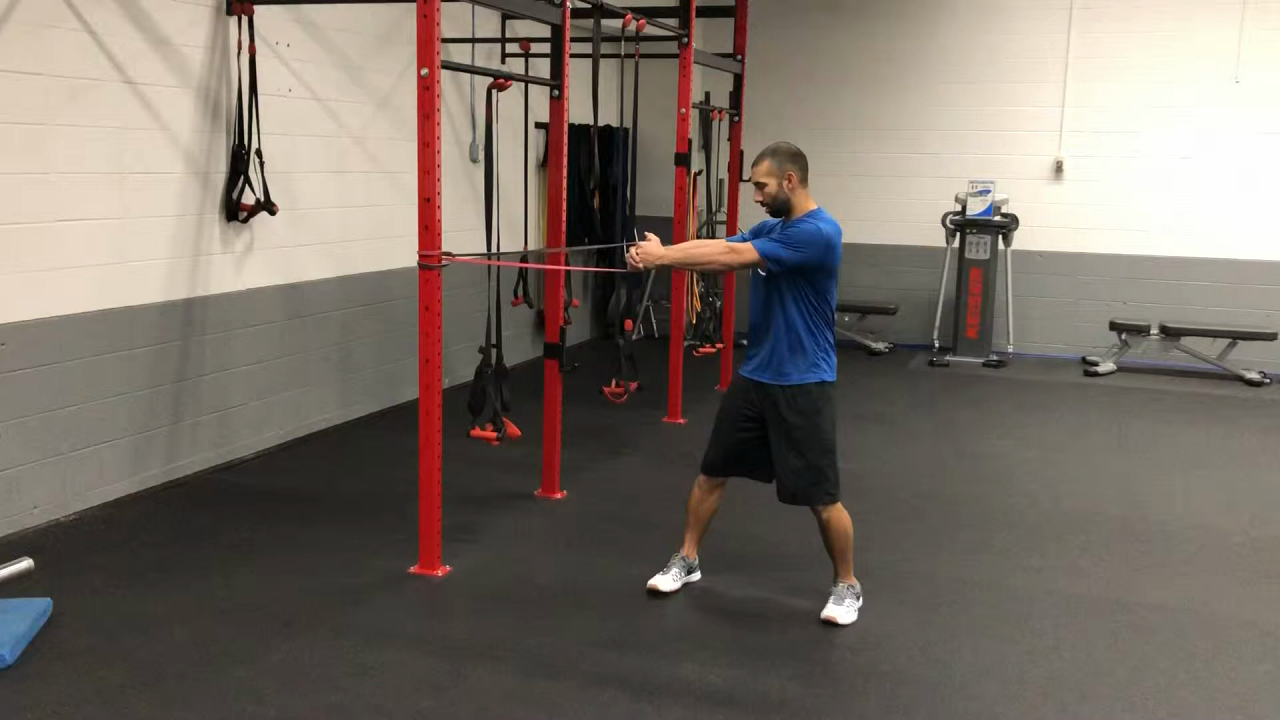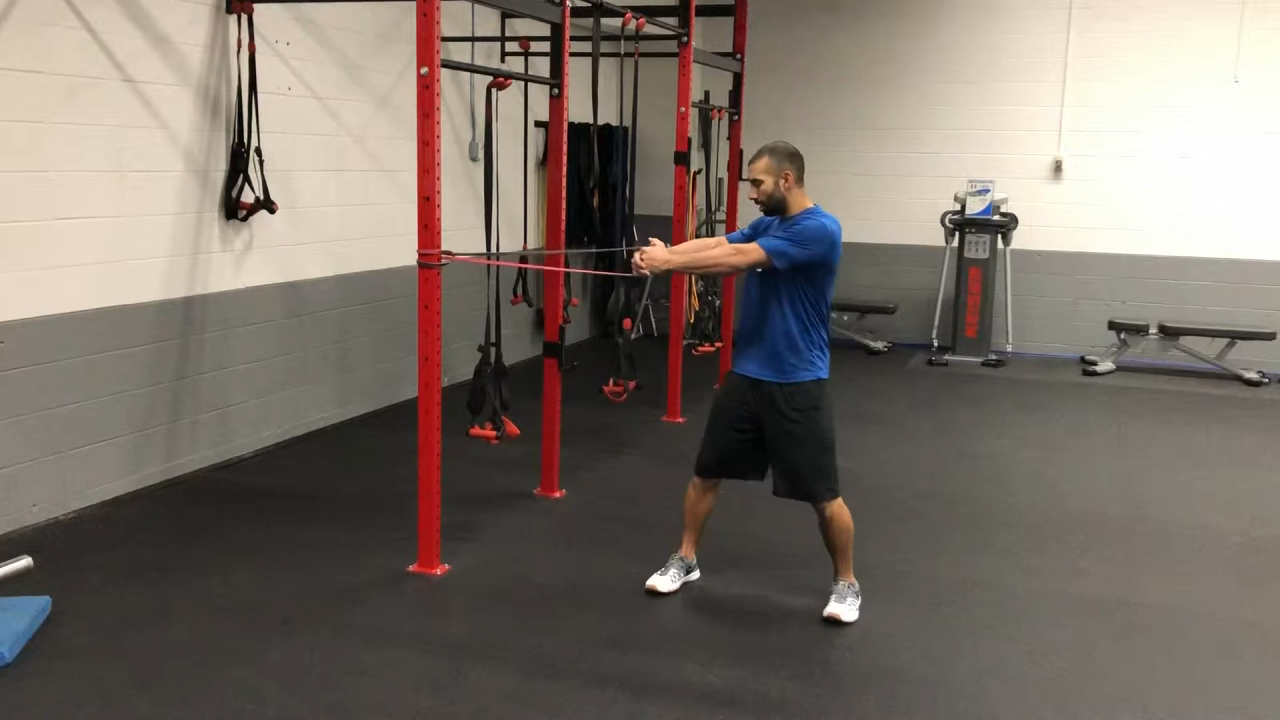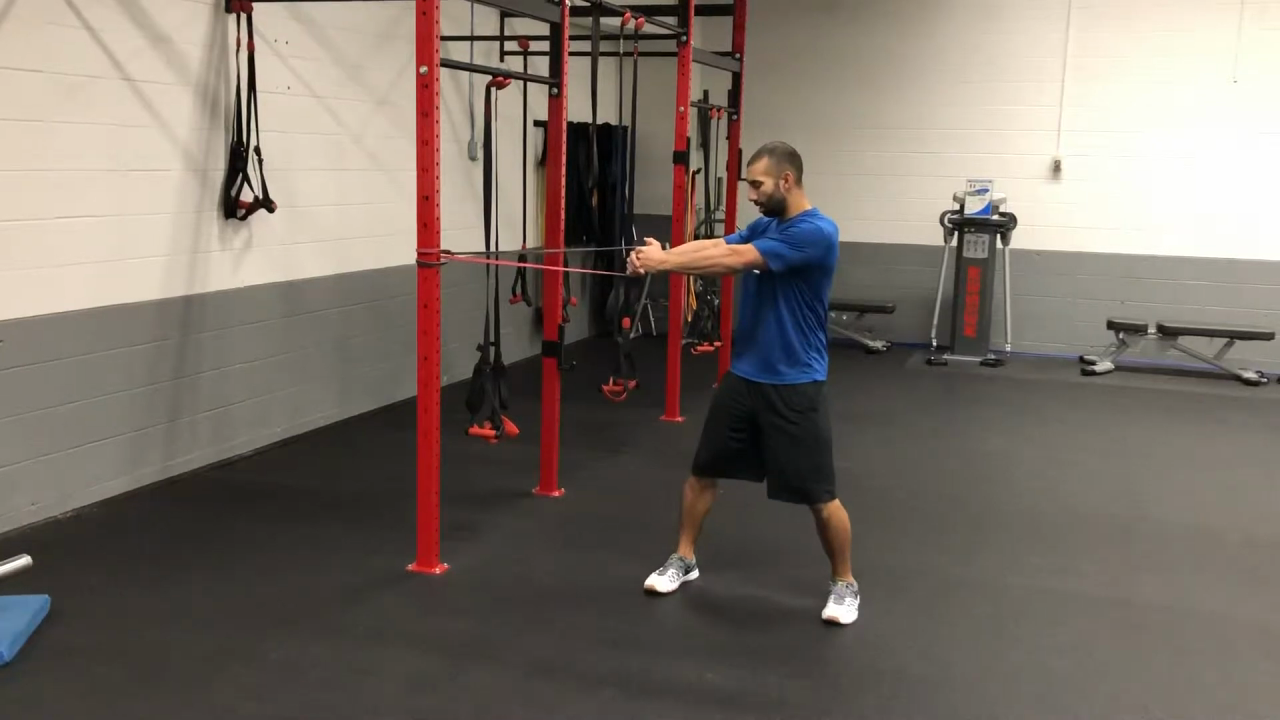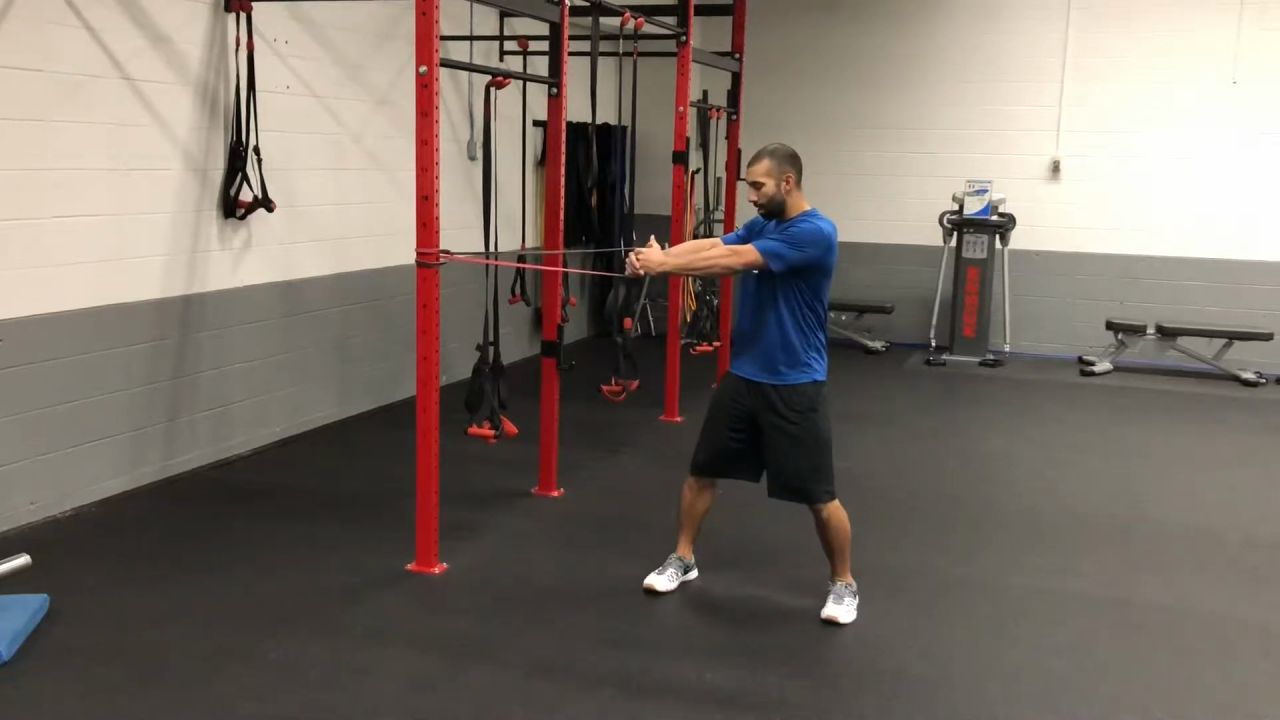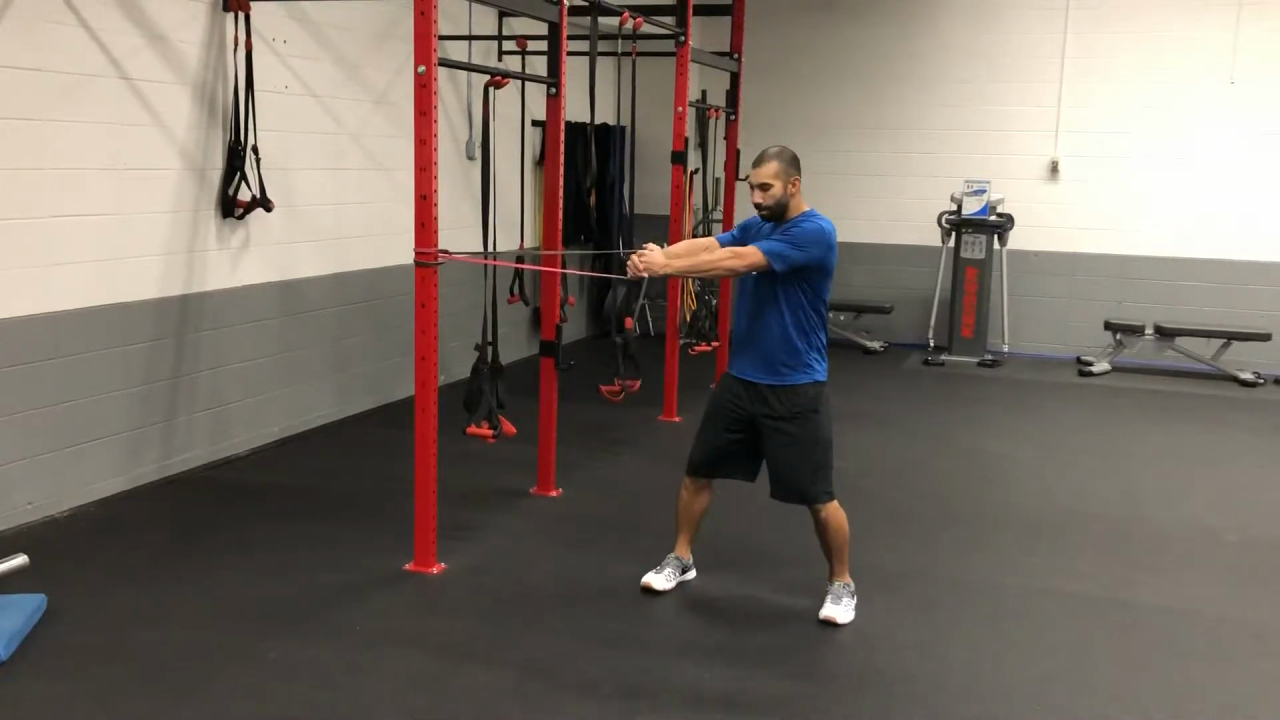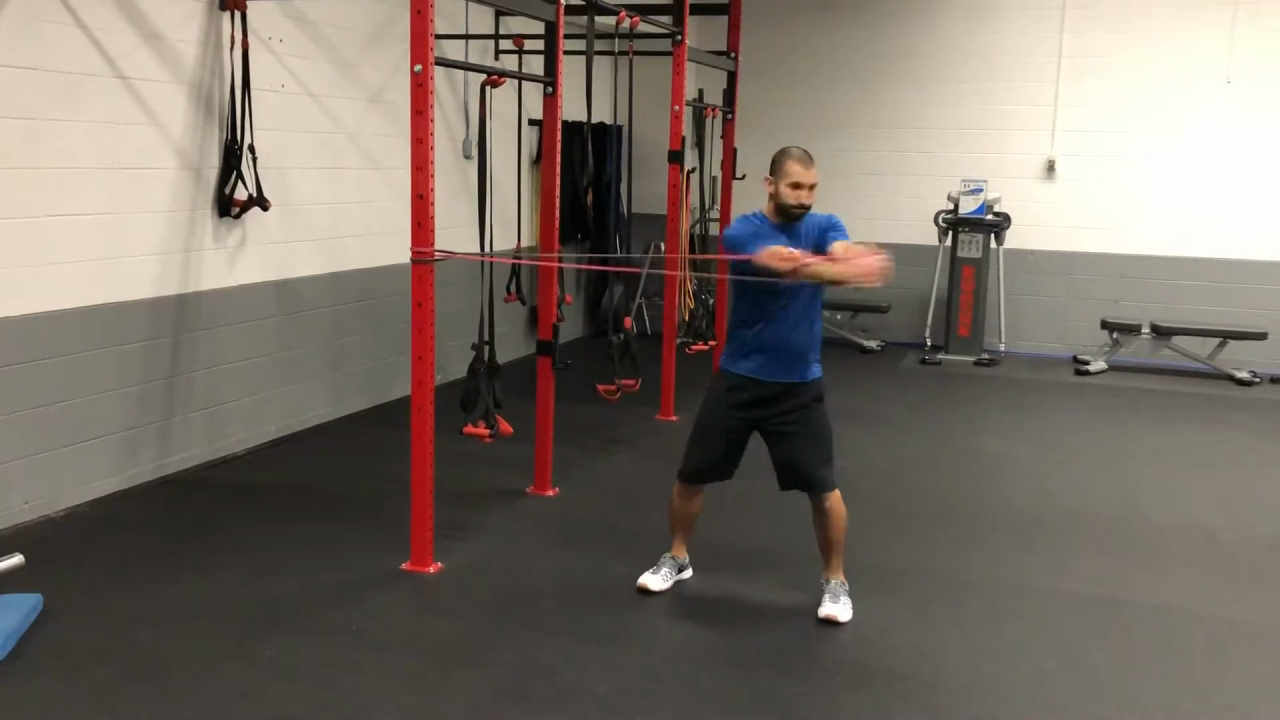
dt=0.3s
person 1, frame 1
left shoulder: (818, 233)
right shoulder: (772, 228)
left elbow: (734, 258)
right elbow: (720, 244)
left wrist: (663, 257)
right wrist: (661, 251)
left hip: (803, 385)
right hip: (754, 376)
left knee: (822, 499)
right knee: (712, 473)
left ankle: (847, 585)
right ankle: (686, 560)
person 1, frame 2
left shoulder: (819, 230)
right shoulder: (765, 225)
left elbow: (740, 259)
right elbow: (715, 245)
left wrist: (668, 263)
right wrist: (663, 253)
left hip: (797, 384)
right hip: (745, 375)
left knee: (823, 495)
right knee: (706, 474)
left ankle: (845, 583)
right ankle: (685, 560)
person 1, frame 3
left shoulder: (816, 232)
right shoulder: (764, 226)
left elbow: (735, 260)
right elbow: (714, 246)
left wrist: (663, 263)
right wrist: (660, 254)
left hip: (795, 385)
right hip: (742, 375)
left knee: (819, 496)
right knee: (703, 472)
left ankle: (844, 583)
right ankle: (683, 559)
person 1, frame 4
left shoulder: (815, 233)
right shoulder: (761, 225)
left elbow: (735, 259)
right elbow: (710, 245)
left wrist: (663, 264)
right wrist: (658, 254)
left hip: (794, 386)
right hip: (742, 376)
left knee: (819, 497)
right knee: (702, 472)
left ankle: (843, 583)
right ankle: (682, 559)
person 1, frame 5
left shoulder: (815, 234)
right shoulder: (754, 226)
left elbow: (741, 263)
right elbow: (705, 247)
left wrist: (668, 266)
right wrist: (658, 255)
left hip: (797, 388)
right hip: (741, 379)
left knee: (819, 496)
right knee: (698, 472)
left ankle: (841, 584)
right ankle: (680, 559)
person 1, frame 6
left shoulder: (825, 226)
right shoulder: (744, 231)
left elbow: (843, 254)
right elbow: (782, 262)
left wrist: (862, 261)
right wrist: (846, 272)
left hip: (798, 383)
right hip: (739, 378)
left knee: (823, 489)
right knee: (692, 475)
left ankle: (835, 581)
right ankle: (676, 558)
